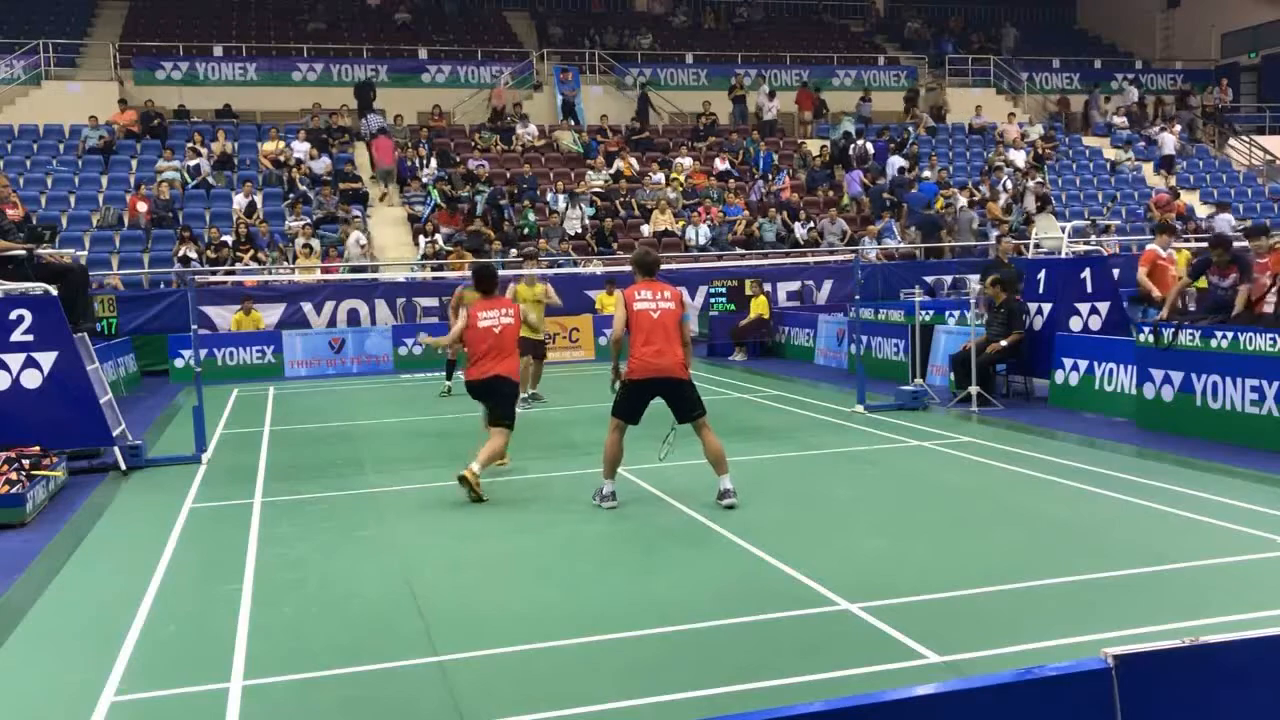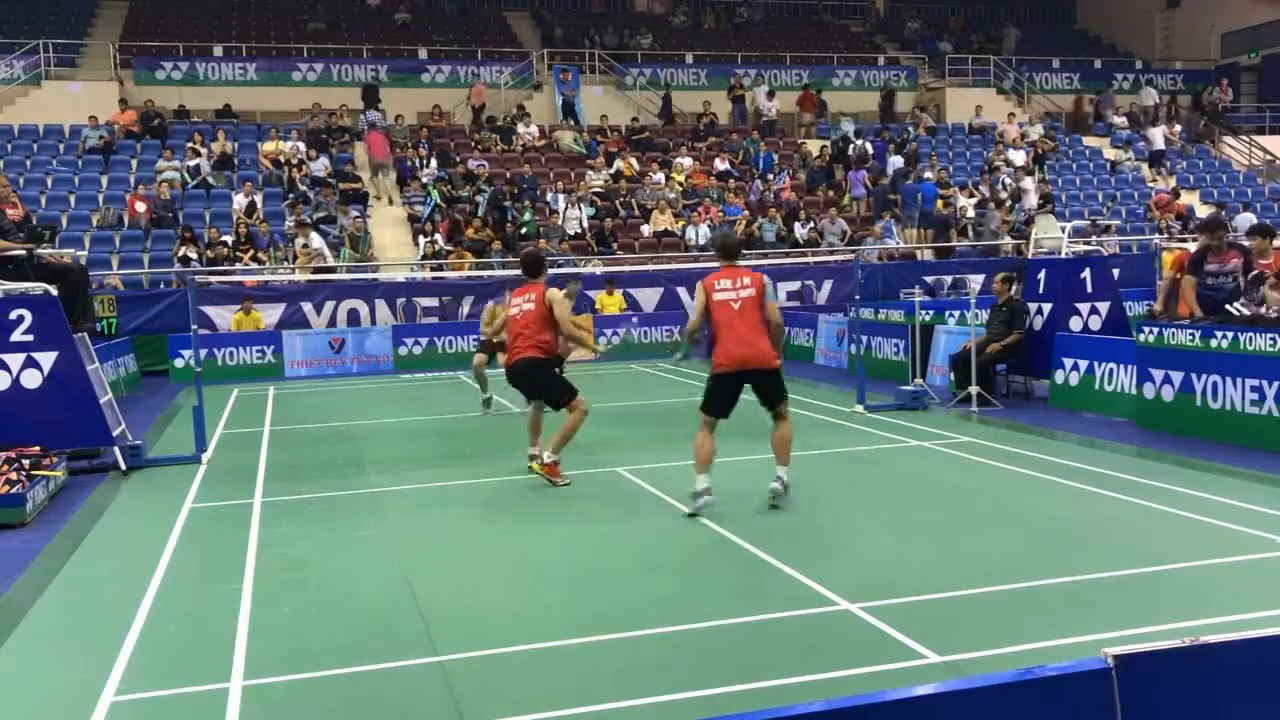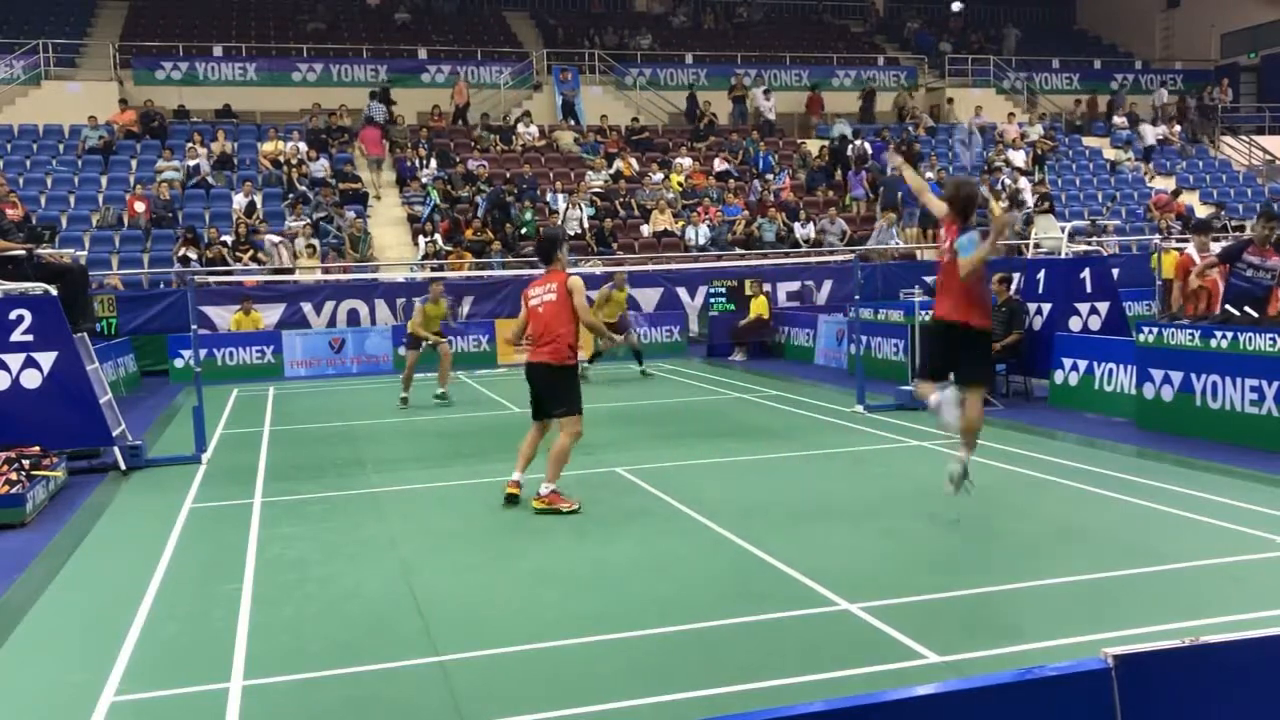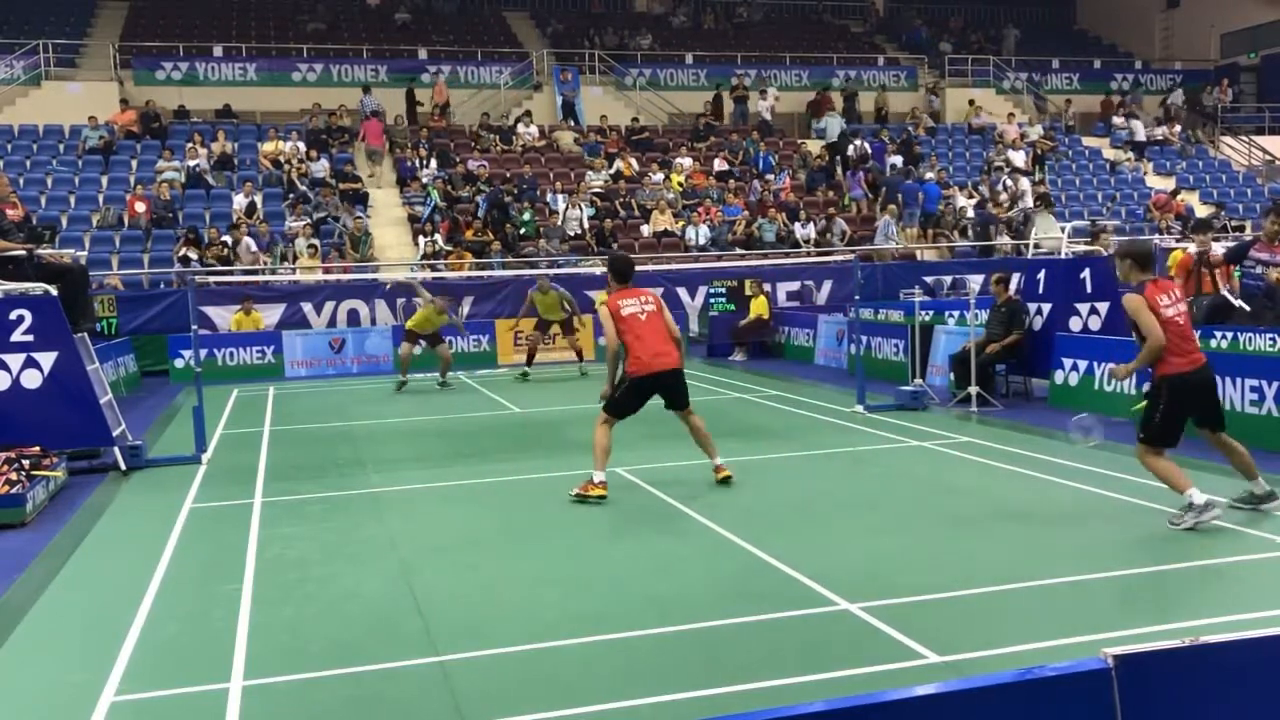
dt=0.7s
person 1, frame 1
left shoulder: (626, 295)
right shoulder: (677, 295)
left elbow: (617, 336)
right elbow: (686, 341)
left wrist: (615, 367)
right wrist: (685, 371)
left hip: (639, 372)
right hip: (675, 371)
left knee: (616, 428)
right knee: (703, 427)
left ankle: (607, 491)
right ankle: (726, 488)
person 1, frame 2
left shoulder: (707, 284)
right shoulder: (758, 279)
left elbow: (692, 326)
right elbow: (775, 321)
left wrist: (685, 349)
right wrist: (777, 354)
left hip: (725, 363)
right hip: (761, 360)
left knee: (706, 426)
right knee: (781, 417)
left ankle: (701, 489)
right ankle: (780, 478)
person 1, frame 3
left shoulder: (948, 220)
right shoulder: (969, 235)
left elbow: (923, 193)
right elbow: (965, 270)
left wrist: (901, 165)
right wrist: (994, 238)
left hip: (942, 322)
right hip: (970, 323)
left knee: (925, 385)
right knee: (974, 396)
left ankle: (941, 399)
right ankle: (963, 460)
person 1, frame 4
left shoulder: (1133, 296)
right shoulder: (1170, 287)
left elbow: (1157, 341)
left wrist: (1131, 368)
left hip: (1173, 379)
right hip: (1201, 372)
left knee: (1148, 452)
right knee: (1219, 438)
left ankle: (1199, 502)
right ankle: (1261, 490)
person 2, frame 1
left shoulder: (468, 310)
right shoulder: (517, 307)
left elbow: (449, 341)
left wrist: (428, 340)
left hip: (475, 379)
right hip: (506, 379)
left knee: (492, 406)
right knee: (500, 436)
left ankle: (496, 454)
right ankle: (473, 471)
person 2, frame 2
left shoulder: (513, 297)
right shoulder: (551, 294)
left elbow: (498, 328)
right elbow: (568, 331)
right wrist: (593, 346)
left hip: (513, 367)
right hip: (533, 363)
left knee: (539, 403)
right knee: (580, 408)
left ankle: (535, 453)
right ankle: (548, 461)
person 2, frame 3
left shoulder: (530, 290)
right shoulder: (572, 281)
left elbow: (517, 335)
right elbow: (587, 320)
left wrist: (517, 338)
right wrist: (612, 337)
left hip: (534, 365)
right hip: (559, 363)
left knee: (539, 426)
right knee: (572, 429)
left ankle: (514, 483)
right ankle: (546, 493)
person 2, frame 4
left shoulder: (607, 306)
right shoulder: (653, 297)
left elbow: (613, 345)
right elbow: (676, 335)
left wrist: (609, 383)
left hip: (640, 371)
right hip: (671, 366)
left knee: (604, 422)
right knee: (688, 414)
left ankle: (597, 482)
right ankle: (718, 465)
